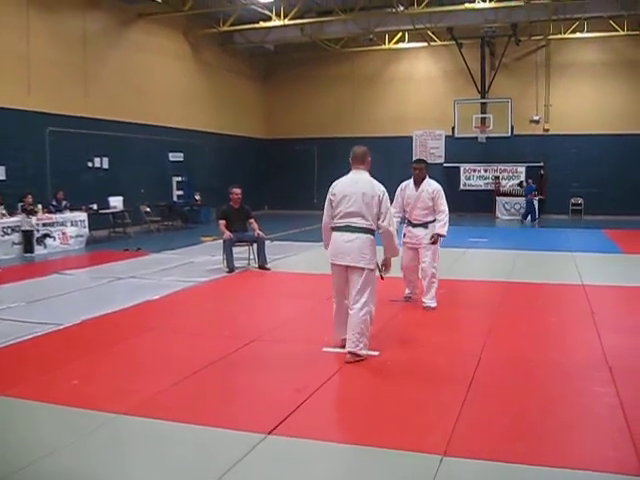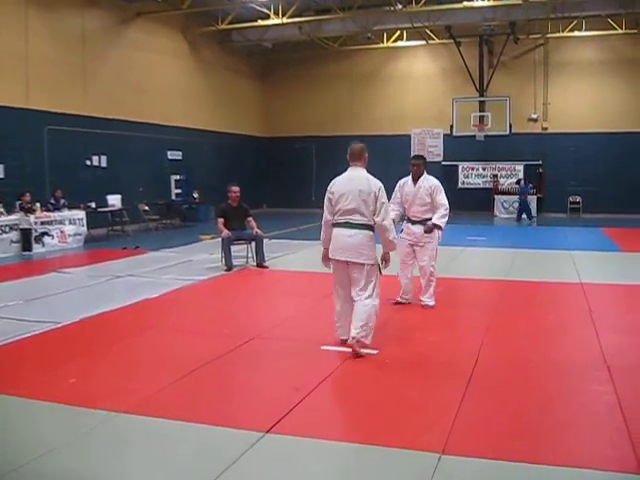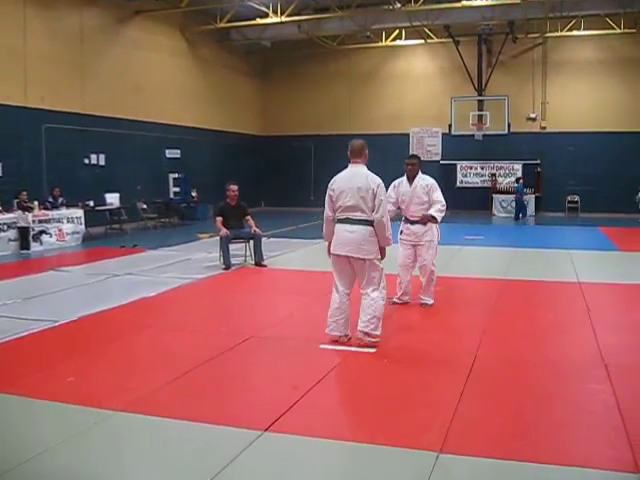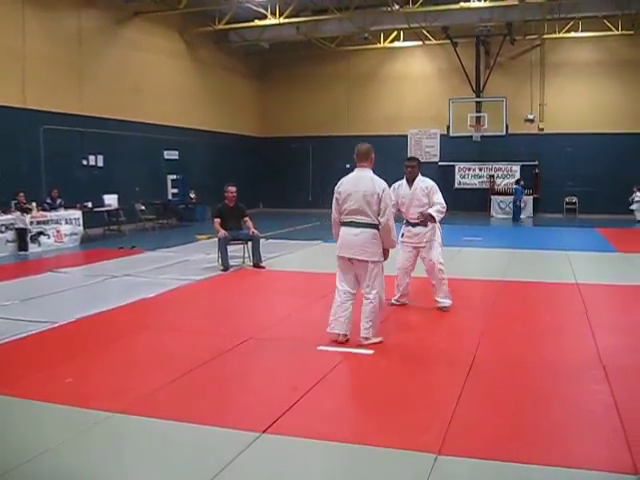
dt=0.2s
person 1, frame 1
left shoulder: (336, 186)
right shoulder: (377, 188)
left elbow: (326, 221)
right elbow: (386, 225)
left wrist: (329, 246)
right wrist: (389, 255)
left hip: (338, 242)
right hip: (362, 244)
left knee: (340, 296)
right knee: (361, 300)
left ankle: (343, 336)
right ankle: (354, 348)
person 1, frame 2
left shoulder: (335, 183)
right shoulder: (374, 184)
left elbow: (327, 219)
right elbow: (382, 220)
left wrist: (325, 246)
right wrist: (387, 248)
left hip: (339, 239)
right hip: (362, 241)
left knee: (342, 293)
right knee: (366, 294)
left ankle: (344, 334)
right ankle: (357, 337)
person 1, frame 3
left shoulder: (336, 180)
right shoulder: (374, 181)
left elbow: (328, 215)
right elbow: (381, 216)
left wrist: (329, 240)
right wrist: (383, 243)
left hip: (341, 236)
right hip: (364, 236)
left knee: (341, 289)
right knee: (373, 288)
left ankle: (338, 331)
right ankle: (367, 331)
person 1, frame 4
left shoulder: (342, 183)
right shoulder: (379, 185)
left elbow: (335, 217)
right elbow: (386, 219)
right wrist: (387, 245)
left hip: (346, 238)
right hip: (369, 240)
left knee: (344, 289)
right knee: (372, 291)
left ankle: (339, 331)
right ankle: (368, 335)
person 2, frame 1
left shoulder: (435, 188)
right shoulder: (404, 187)
left elbow: (442, 212)
right elbow: (397, 209)
left wrist: (438, 232)
left hip: (428, 232)
right hip: (409, 231)
left knee: (428, 267)
right knee: (407, 265)
left ankle: (429, 300)
right ankle: (410, 291)
person 2, frame 2
left shoulder: (433, 184)
right shoulder: (402, 183)
left elbow: (443, 207)
right elbow: (396, 205)
left wrist: (434, 224)
right wrist: (391, 220)
left hip: (427, 229)
right hip: (408, 228)
left knee: (426, 266)
right knee: (404, 263)
left ankle: (427, 299)
right ankle: (404, 296)
person 2, frame 3
left shoulder: (429, 182)
right shoulder: (397, 184)
left elbow: (440, 204)
right elbow: (390, 204)
left wrist: (430, 216)
left hip: (426, 228)
right hip: (407, 228)
left knee: (427, 265)
right knee: (404, 264)
left ankle: (427, 298)
right ankle: (402, 296)
person 2, frame 4
left shoulder: (428, 184)
right shoulder: (397, 187)
left elbow: (440, 206)
right elbow: (390, 206)
left wrist: (429, 215)
left hip: (428, 230)
right hip: (408, 230)
left knee: (435, 265)
right knee: (403, 267)
left ankle: (443, 300)
right ankle: (400, 298)
